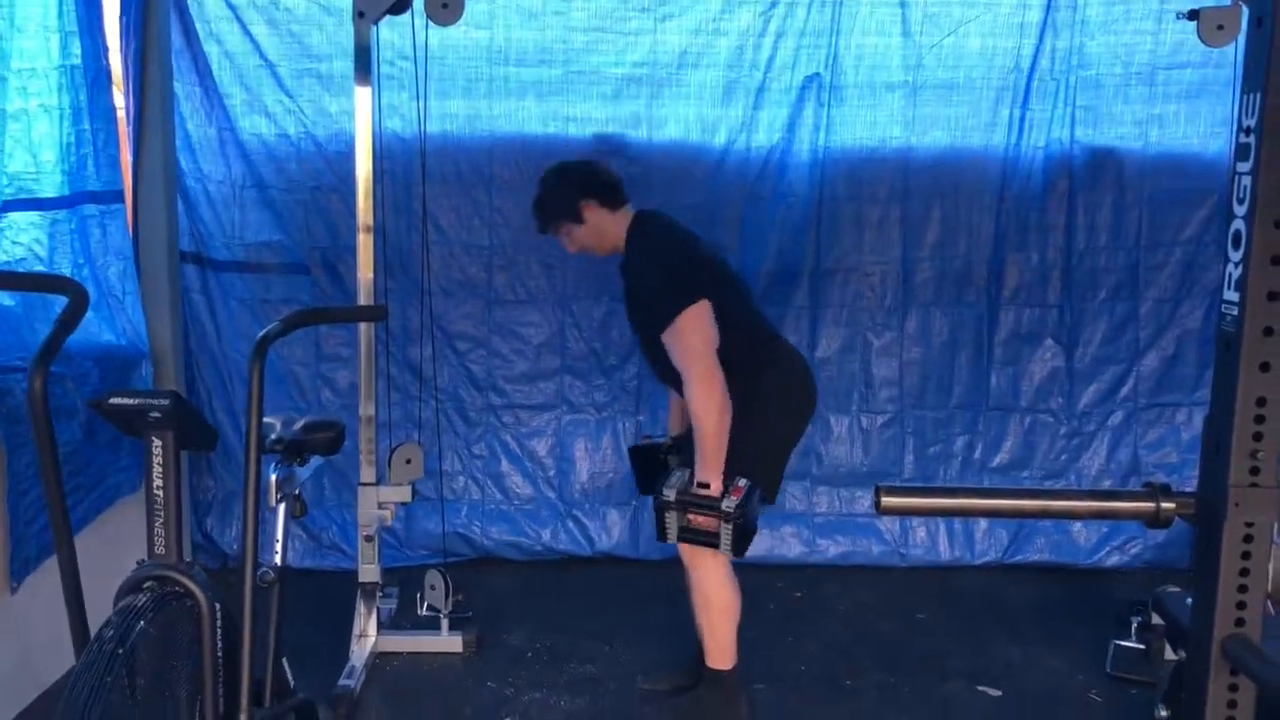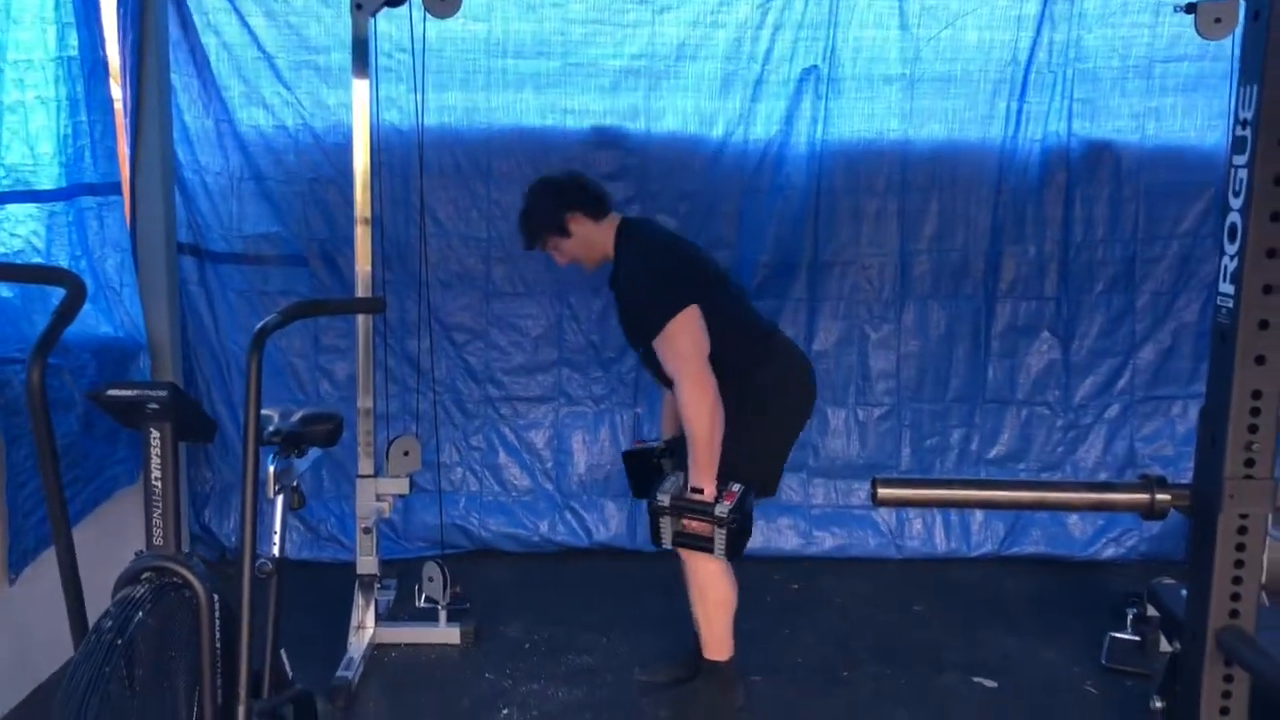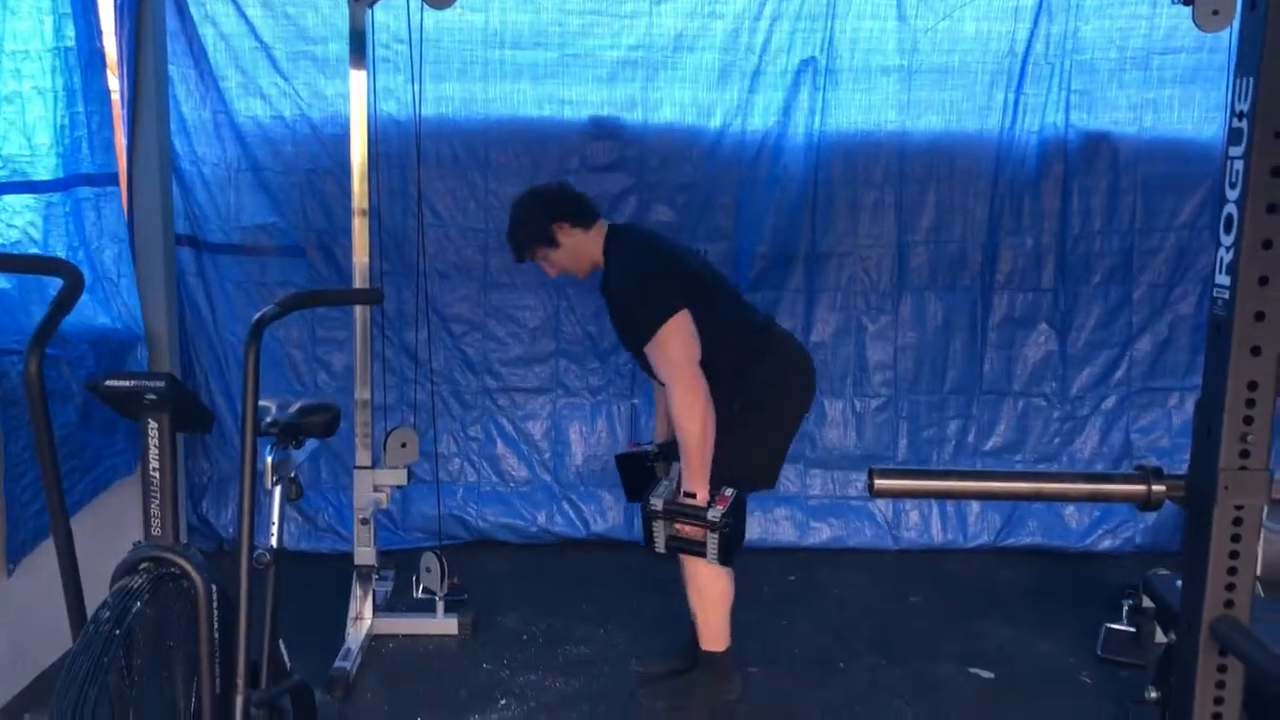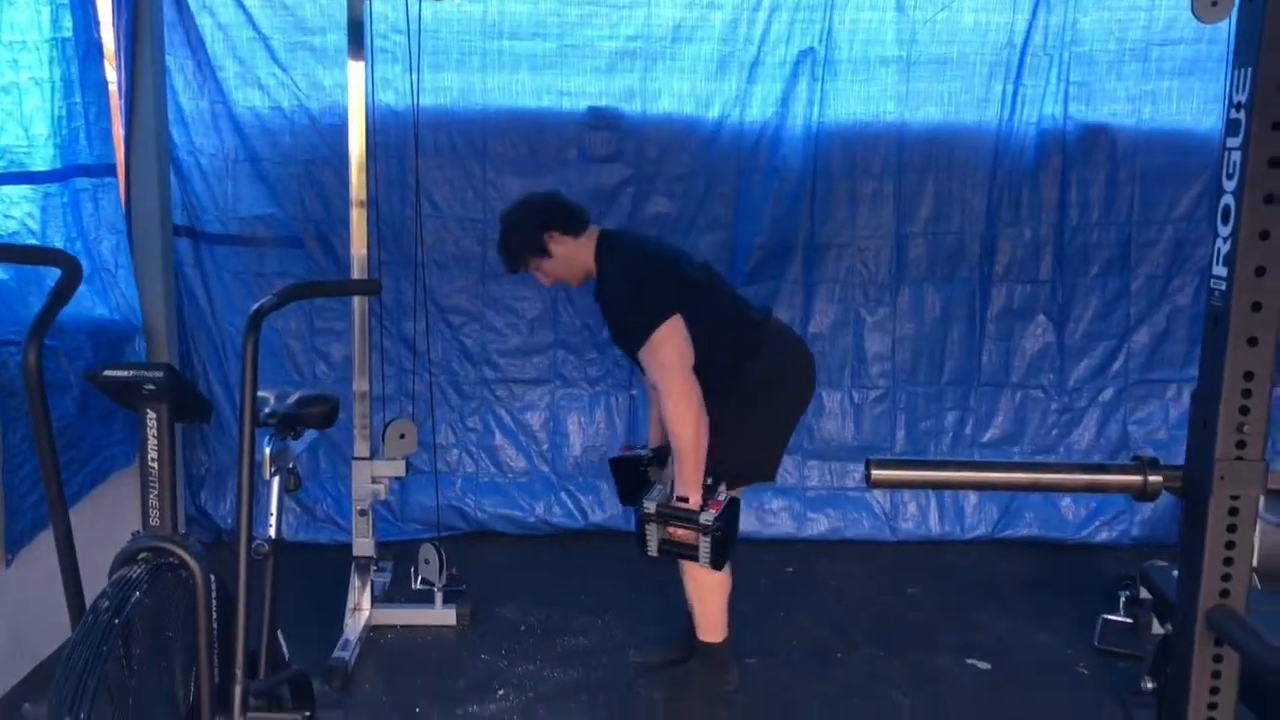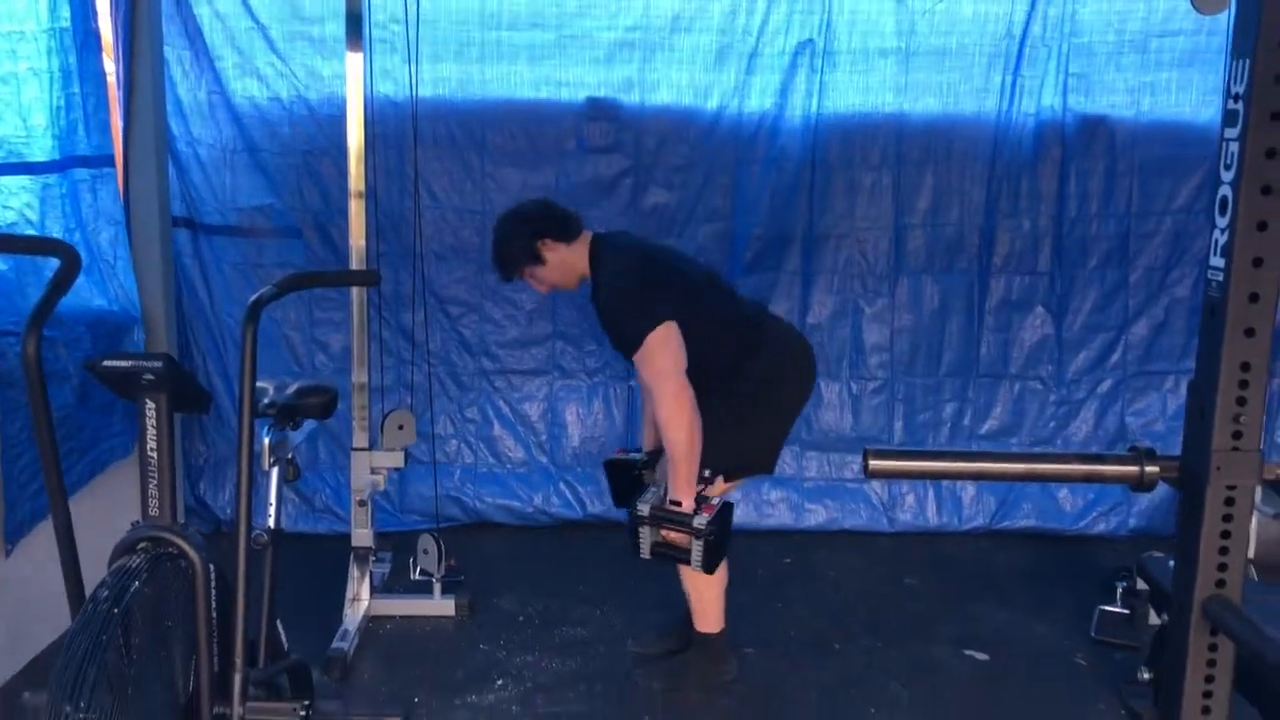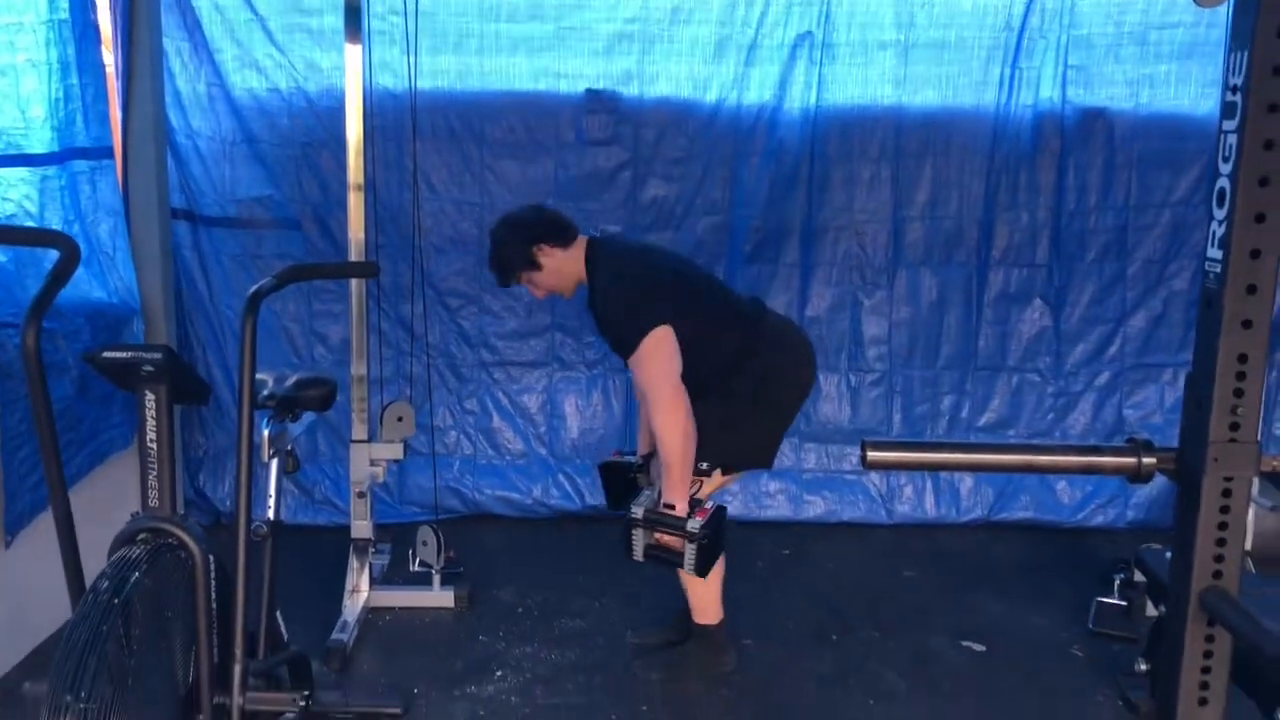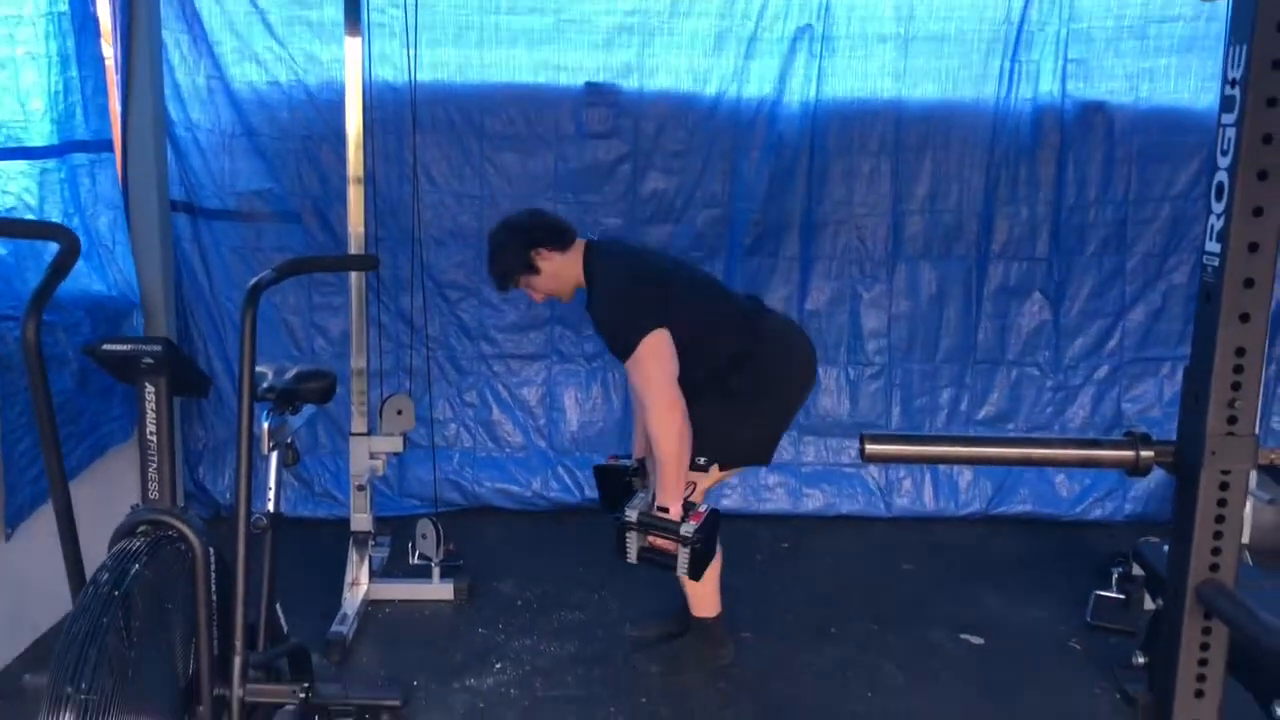
dt=0.1s
person 1, frame 1
left shoulder: (654, 260)
right shoulder: (652, 244)
left elbow: (703, 376)
right elbow: (688, 363)
left wrist: (708, 477)
right wrist: (676, 438)
left hip: (766, 398)
right hip: (755, 390)
left knee: (701, 541)
right ankle: (708, 661)
person 1, frame 2
left shoulder: (643, 269)
right shoulder: (640, 250)
left elbow: (695, 381)
right elbow: (677, 366)
left wrist: (703, 483)
right wrist: (669, 442)
left hip: (767, 391)
right hip: (761, 382)
right ankle: (707, 654)
person 1, frame 3
left shoulder: (633, 274)
right shoulder: (631, 254)
left elbow: (687, 387)
right elbow: (673, 367)
left wrist: (695, 487)
right wrist: (662, 445)
left hip: (766, 385)
right hip: (756, 376)
left ankle: (715, 671)
right ankle: (703, 645)
person 1, frame 4
left shoulder: (626, 280)
right shoulder: (622, 258)
left elbow: (680, 393)
right elbow: (663, 369)
left wrist: (688, 491)
right wrist: (655, 447)
left hip: (767, 379)
right hip: (758, 369)
left knee: (689, 515)
right knee: (686, 507)
left ankle: (713, 661)
right ankle: (700, 635)
person 1, frame 5
left shoulder: (621, 284)
right shoulder: (618, 261)
left elbow: (674, 398)
right elbow: (659, 372)
left wrist: (682, 493)
right wrist: (650, 449)
left hip: (767, 374)
right hip: (754, 364)
left knee: (686, 511)
right knee: (683, 500)
left ankle: (710, 651)
right ankle: (698, 625)
person 1, frame 6
left shoulder: (618, 290)
right shoulder: (614, 265)
left elbow: (669, 403)
right elbow: (652, 375)
left wrist: (675, 500)
right wrist: (645, 452)
left hip: (769, 372)
right hip: (758, 360)
left knee: (683, 500)
right knee: (670, 478)
left ankle: (709, 643)
right ankle: (697, 617)
person 1, frame 7
left shoulder: (616, 293)
right shoulder: (612, 267)
left elbow: (665, 407)
right elbow: (650, 376)
left wrist: (669, 503)
right wrist: (641, 455)
left hip: (769, 370)
right hip: (756, 357)
left knee: (680, 496)
right knee: (671, 483)
left ankle: (707, 636)
right ankle: (696, 610)
